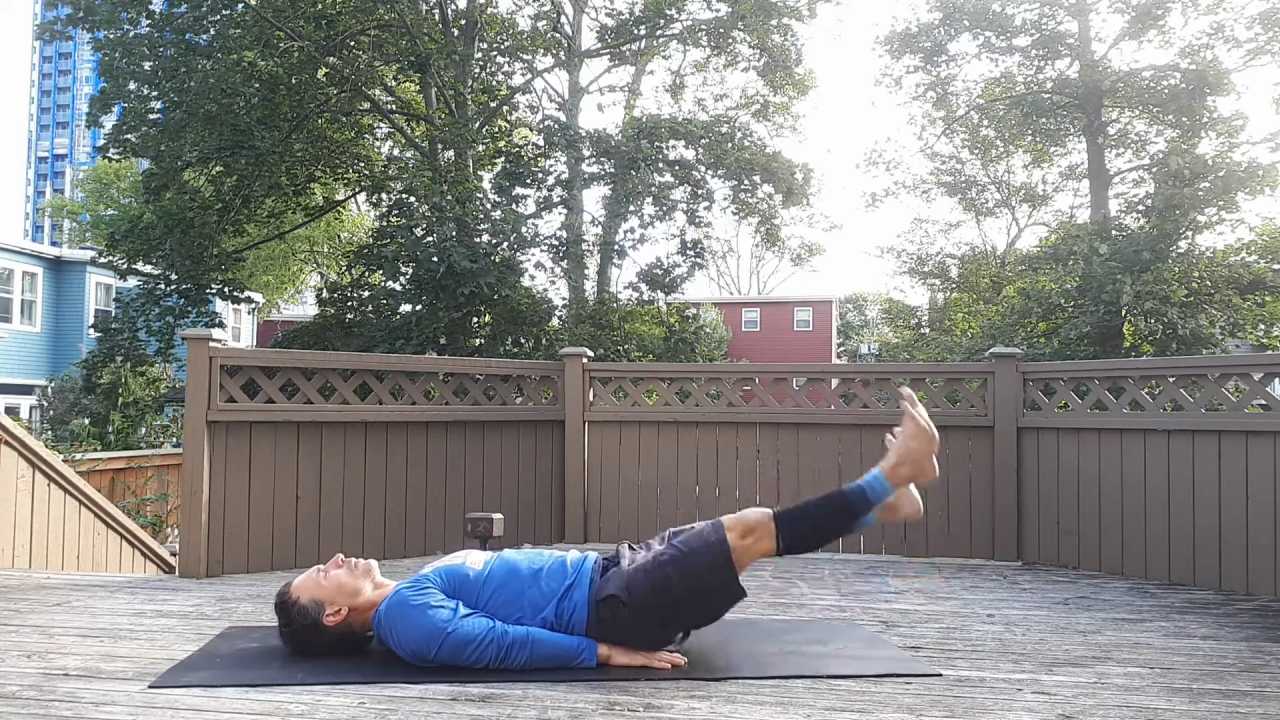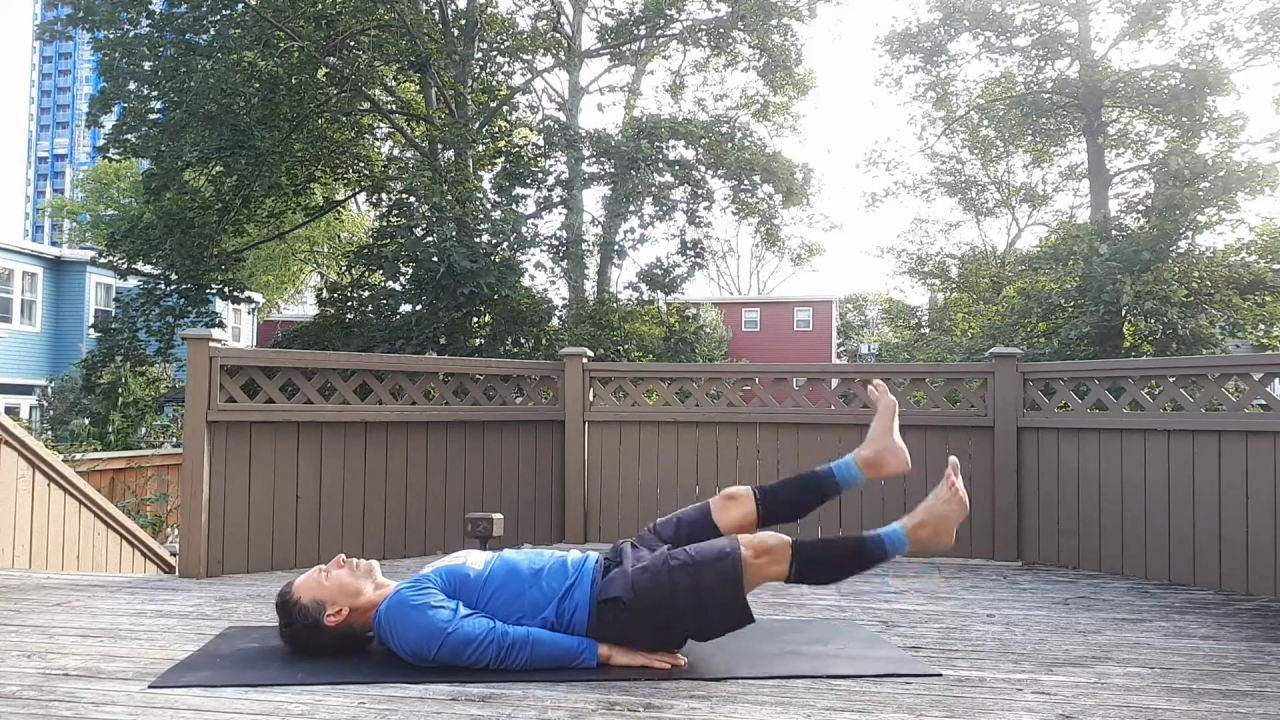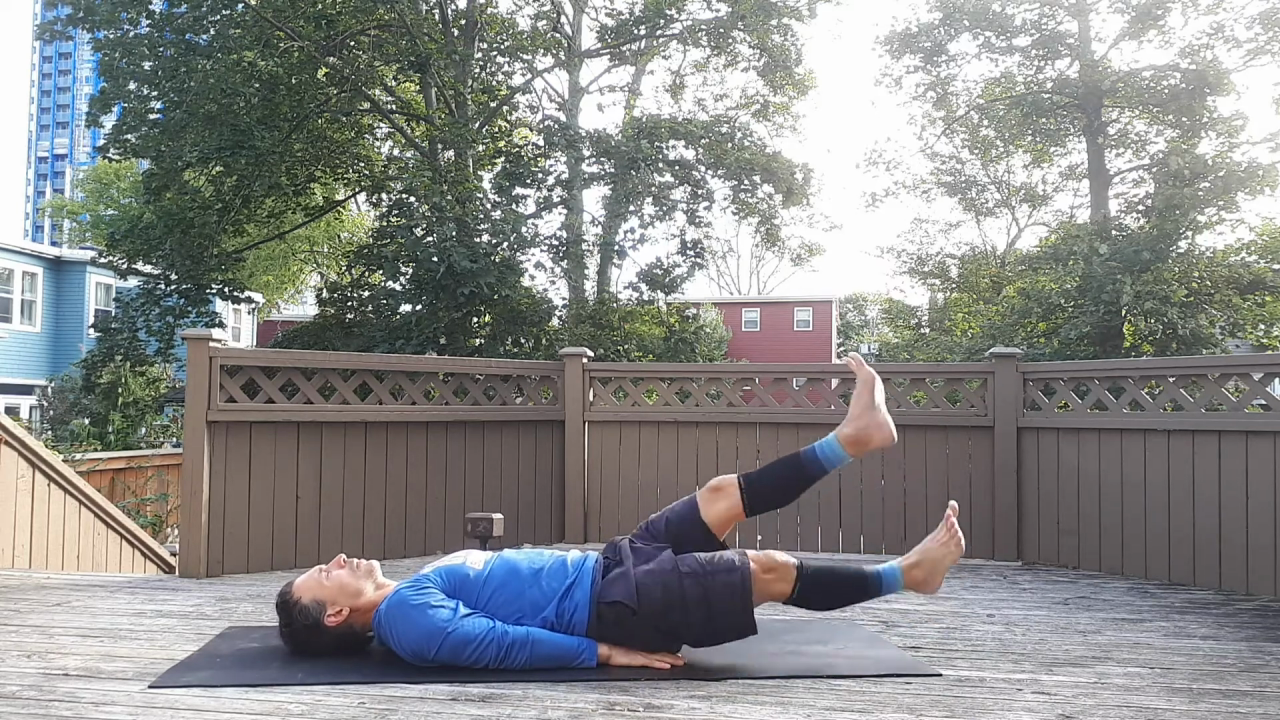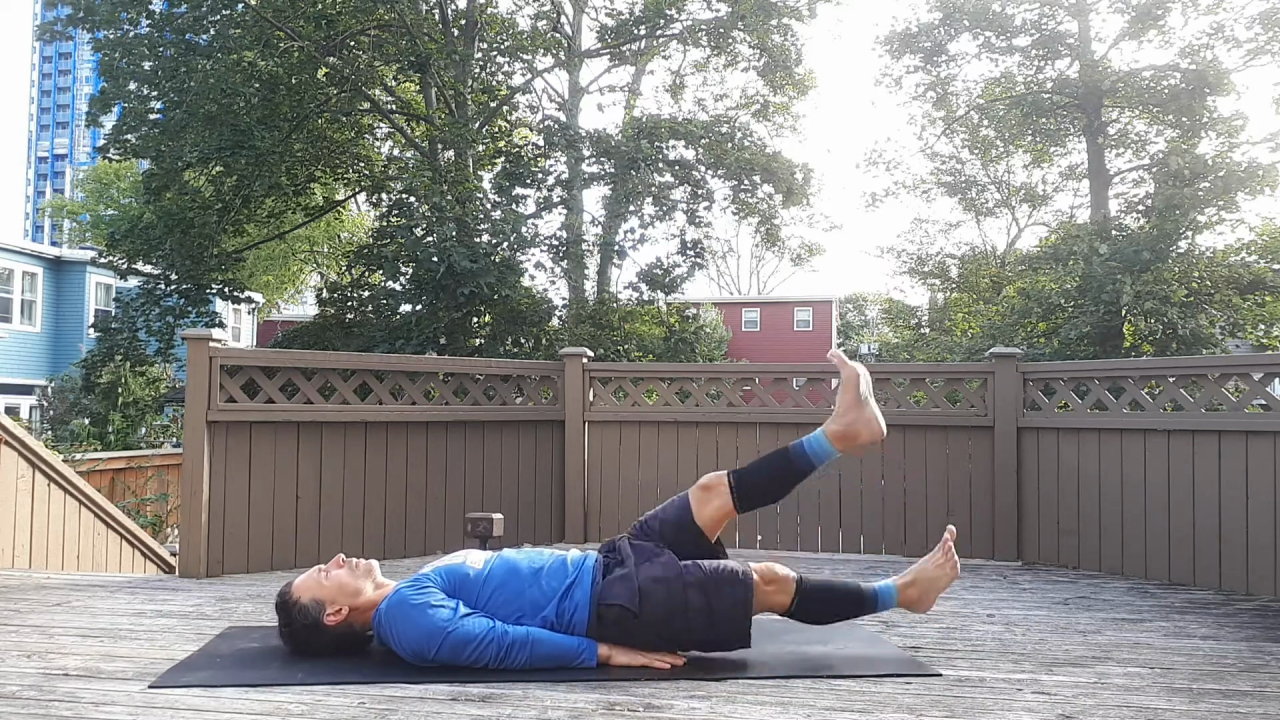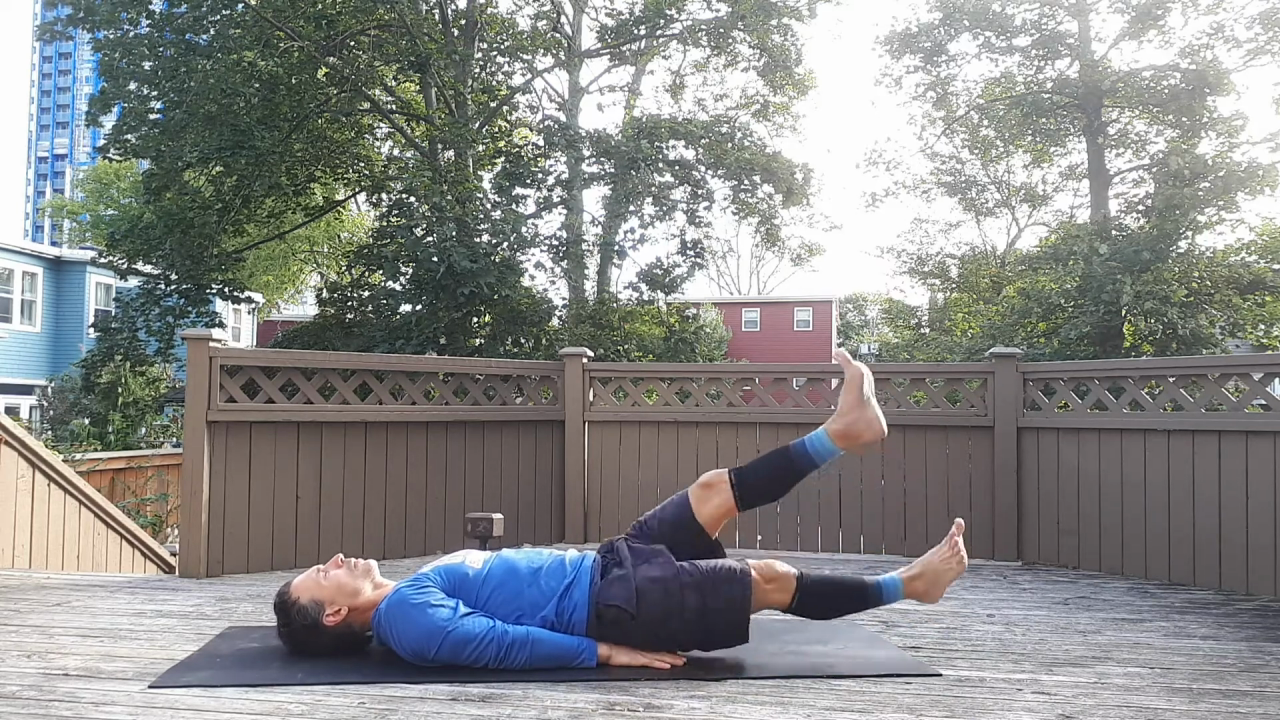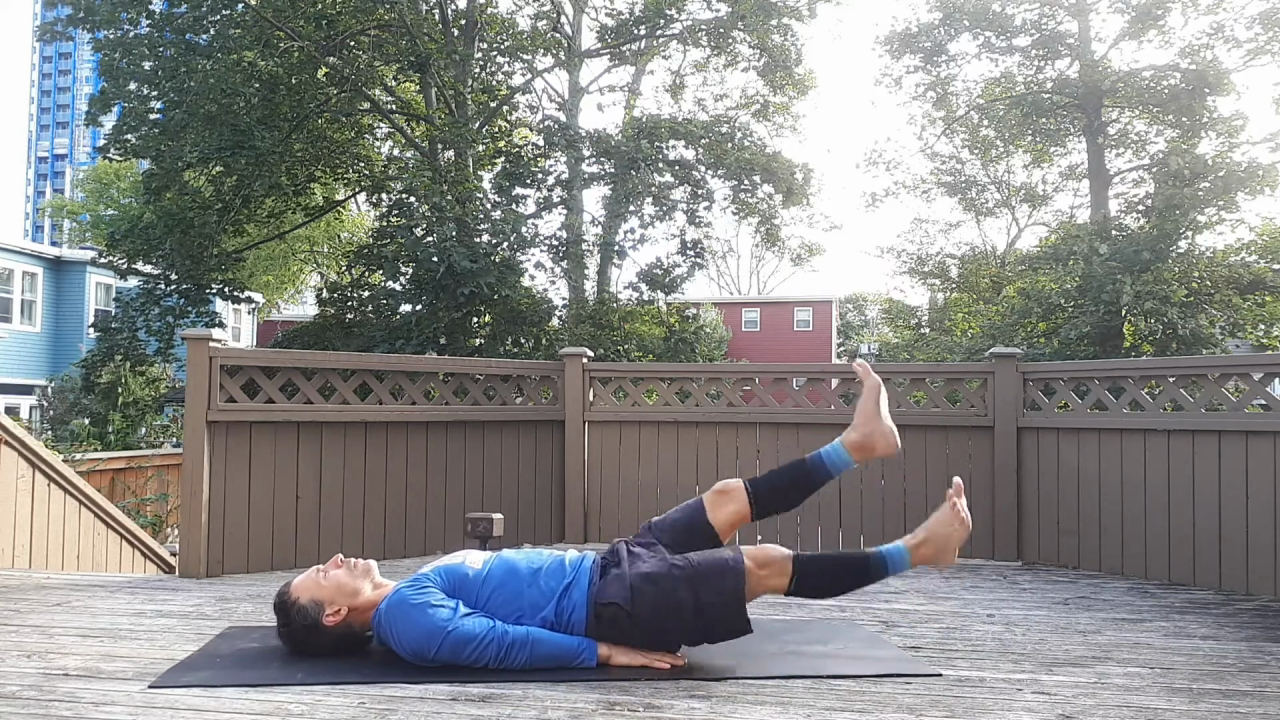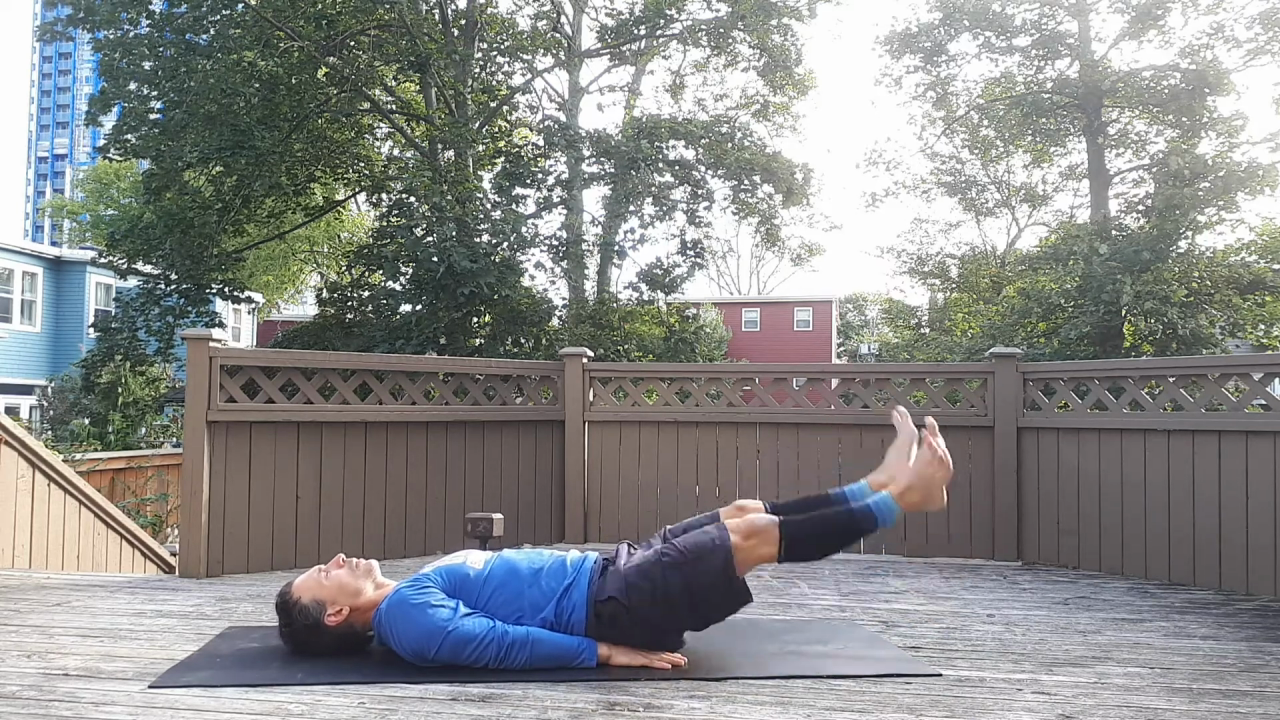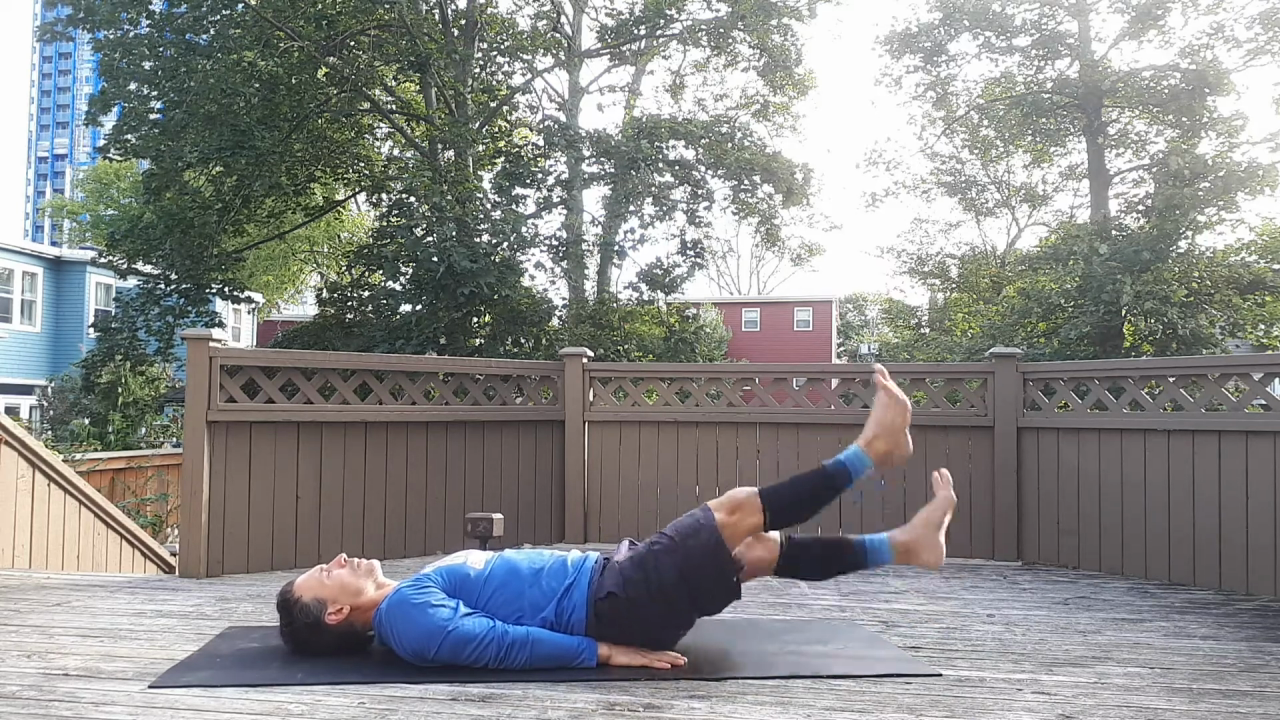
dt=0.1s
person 1, frame 1
left shoulder: (410, 593)
right shoulder: (402, 620)
right elbow: (499, 644)
right wrist: (607, 652)
left hip: (603, 576)
right hip: (608, 606)
left knee: (746, 523)
right knee: (751, 530)
left ankle: (876, 496)
right ankle: (890, 476)
person 1, frame 2
left shoulder: (415, 591)
right shoulder: (406, 620)
right elbow: (504, 643)
right wrist: (609, 652)
left hip: (605, 571)
right hip: (611, 605)
left knee: (735, 502)
right knee: (764, 550)
left ankle: (867, 461)
right ankle: (910, 532)
person 1, frame 3
left shoulder: (415, 592)
right shoulder: (406, 620)
right elbow: (503, 644)
right wrist: (609, 651)
left hip: (606, 571)
right hip: (612, 606)
left knee: (724, 494)
right knee: (770, 568)
left ankle: (852, 436)
right ankle: (900, 576)
person 1, frame 4
left shoulder: (413, 592)
right shoulder: (405, 618)
right elbow: (503, 643)
right wrist: (609, 650)
left hip: (605, 570)
right hip: (610, 607)
left knee: (715, 492)
right knee: (769, 581)
left ankle: (841, 432)
right ankle: (899, 592)
person 1, frame 5
left shoulder: (411, 592)
right shoulder: (405, 618)
right elbow: (502, 644)
right wrist: (609, 650)
left hip: (603, 569)
right hip: (610, 606)
left knee: (717, 487)
right knee: (771, 580)
left ankle: (843, 430)
right ankle: (907, 584)
person 1, frame 6
left shoulder: (411, 594)
right shoulder: (405, 617)
right elbow: (502, 643)
right wrist: (608, 650)
left hip: (603, 570)
right hip: (609, 607)
left knee: (731, 498)
right knee: (764, 564)
left ankle: (857, 442)
right ankle: (912, 551)
person 1, frame 7
left shoulder: (411, 591)
right shoulder: (403, 619)
right elbow: (498, 642)
right wrist: (610, 651)
left hip: (603, 578)
right hip: (609, 607)
left knee: (747, 520)
right knee: (755, 532)
left ankle: (881, 492)
right ankle: (898, 498)
person 1, frame 8
left shoulder: (413, 592)
right shoulder: (405, 618)
right elbow: (501, 643)
right wrist: (610, 651)
left hip: (604, 577)
right hip: (609, 604)
left knee: (762, 545)
right knee: (737, 508)
left ankle: (900, 544)
right ankle: (868, 452)
